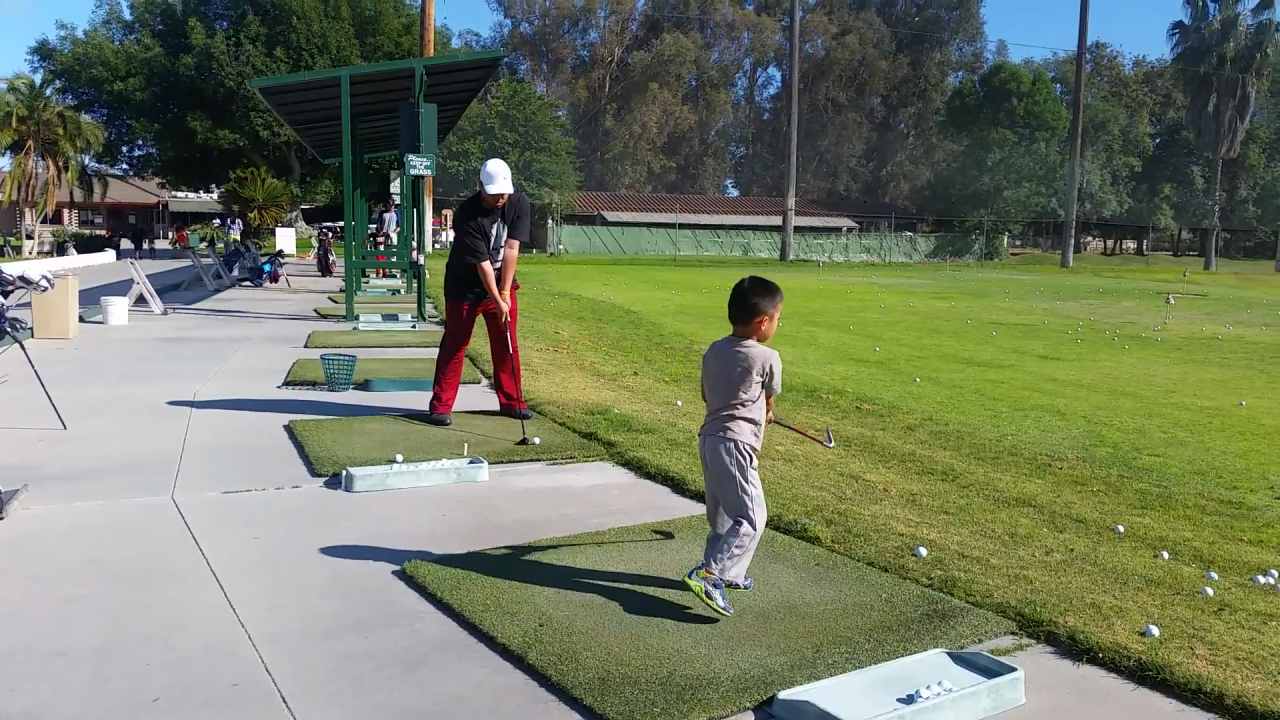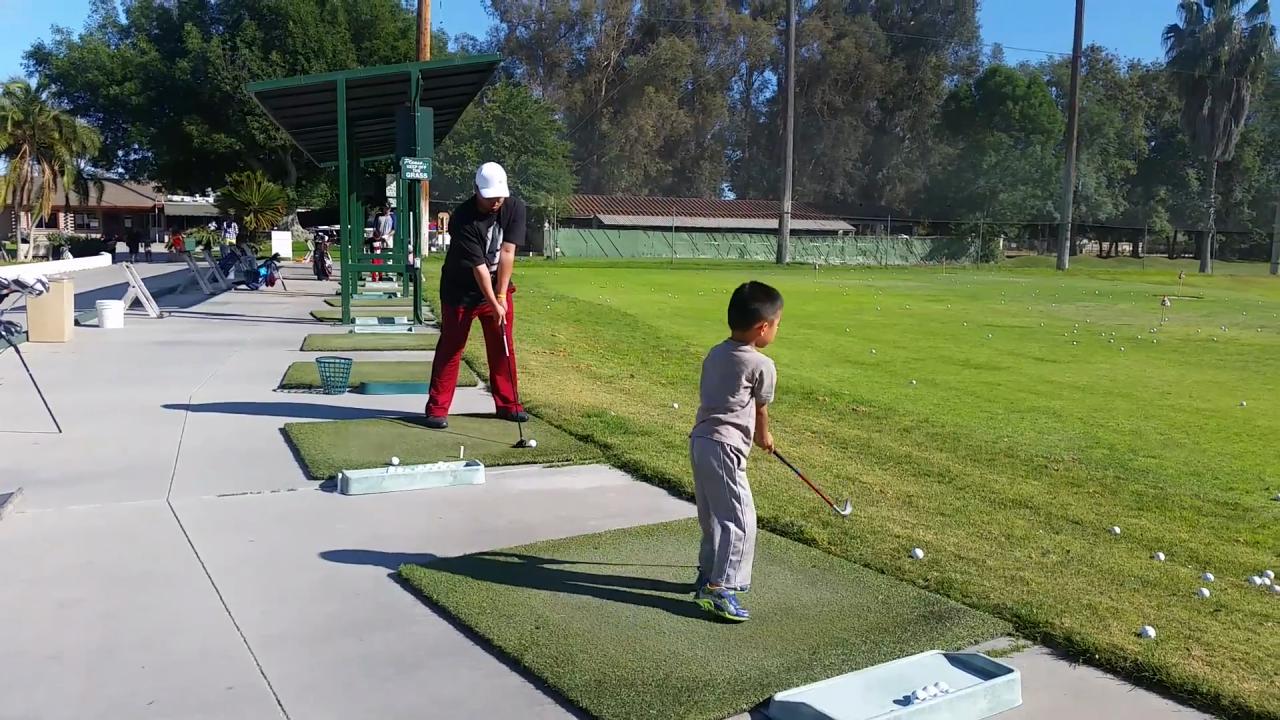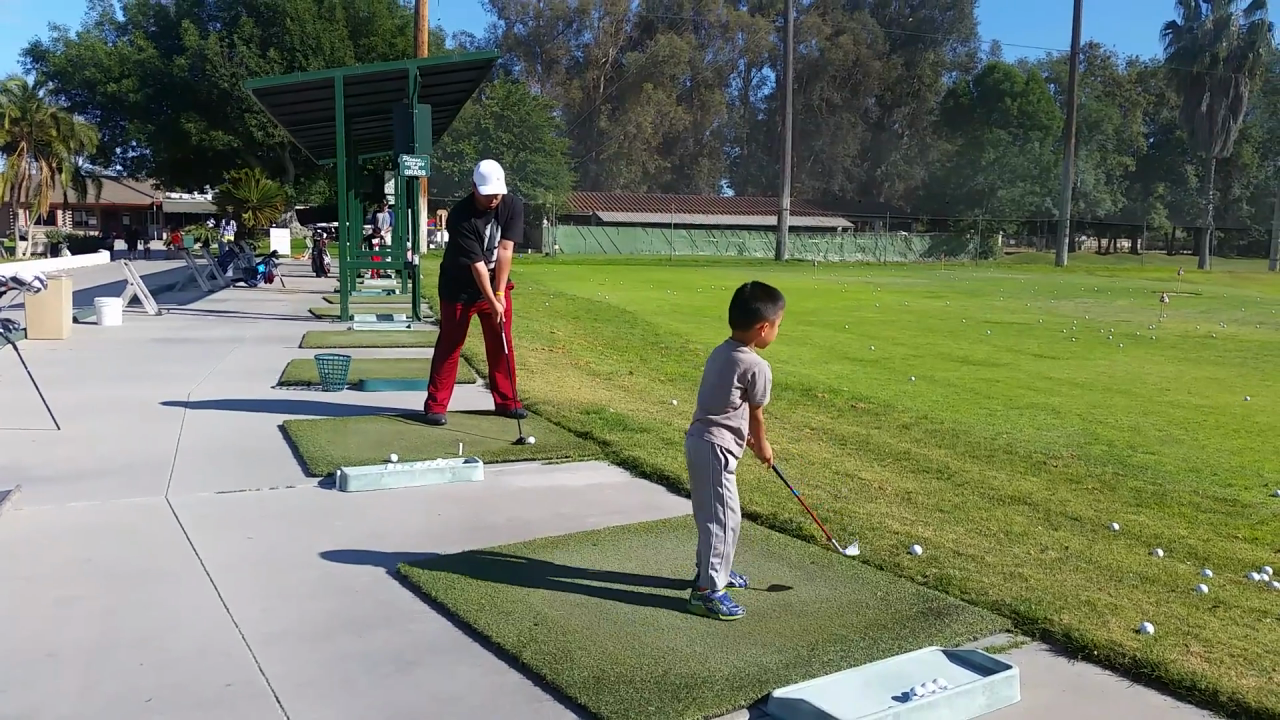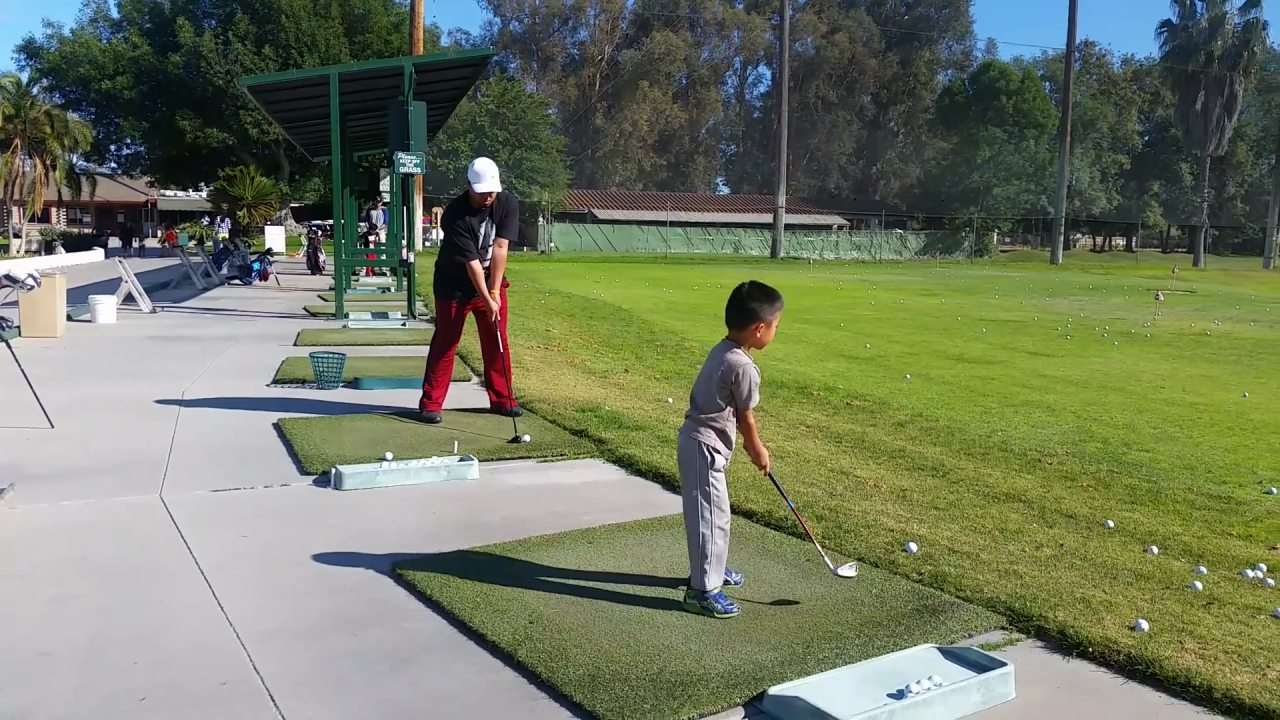
dt=0.1s
person 1, frame 1
left shoulder: (714, 352)
right shoulder: (768, 359)
right elbow: (767, 404)
right wrist: (763, 417)
left hip: (709, 439)
right hip: (736, 445)
left knee: (722, 513)
right knee: (751, 517)
left ankle: (720, 569)
right ankle: (708, 575)
person 1, frame 2
left shoulder: (715, 354)
right shoulder: (762, 366)
right elbow: (760, 412)
right wrist: (764, 438)
left hip: (703, 442)
right hip: (723, 449)
left knee: (716, 516)
right knee: (740, 520)
left ankle: (713, 574)
right ankle: (716, 587)
person 1, frame 3
left shoulder: (719, 354)
right shoulder: (757, 367)
right elbow: (755, 416)
left wrist: (747, 437)
right wrist: (762, 447)
left hip: (698, 440)
right hip: (717, 448)
left knee: (712, 516)
right knee: (723, 519)
left ankle: (712, 572)
right ankle: (707, 589)
person 1, frame 4
left shoulder: (722, 352)
right shoulder: (745, 368)
right elbow: (745, 419)
left wrist: (754, 443)
right wrist: (757, 452)
left hip: (697, 441)
right hip: (706, 448)
left knee: (714, 514)
right knee: (711, 518)
left ankle: (710, 569)
right ankle: (702, 590)
person 2, frame 1
left shoulder: (520, 204)
right shoulder: (466, 215)
left elbow: (511, 249)
right elbow: (482, 262)
left wrist: (505, 293)
right wrist: (496, 300)
left hip: (503, 284)
right hip: (465, 288)
left knee: (507, 344)
right knee: (455, 344)
left ankle: (511, 401)
right ankle: (441, 405)
person 2, frame 2
left shoulder: (516, 208)
right shoulder: (462, 219)
left elbow: (507, 253)
right elbow: (478, 266)
left wrist: (501, 296)
right wrist: (493, 303)
left hip: (498, 287)
right hip: (461, 290)
left knee: (503, 347)
right knee: (451, 347)
left ankle: (507, 403)
right ankle: (437, 408)
person 2, frame 3
left shoulder: (513, 205)
right shoulder: (460, 217)
left elbow: (505, 250)
right elbow: (476, 263)
left wrist: (500, 293)
right wrist: (491, 301)
left hip: (497, 284)
right hip: (459, 288)
left knee: (502, 344)
right knee: (450, 344)
left ankle: (506, 400)
right ankle: (435, 404)
person 2, frame 4
left shoulder: (508, 204)
right shoulder: (455, 215)
left elbow: (500, 249)
right elbow: (471, 261)
left wrist: (495, 292)
right wrist: (486, 299)
left hip: (492, 282)
right hip: (454, 286)
left knee: (497, 341)
right knee: (444, 342)
left ankle: (501, 398)
right ankle: (431, 402)
